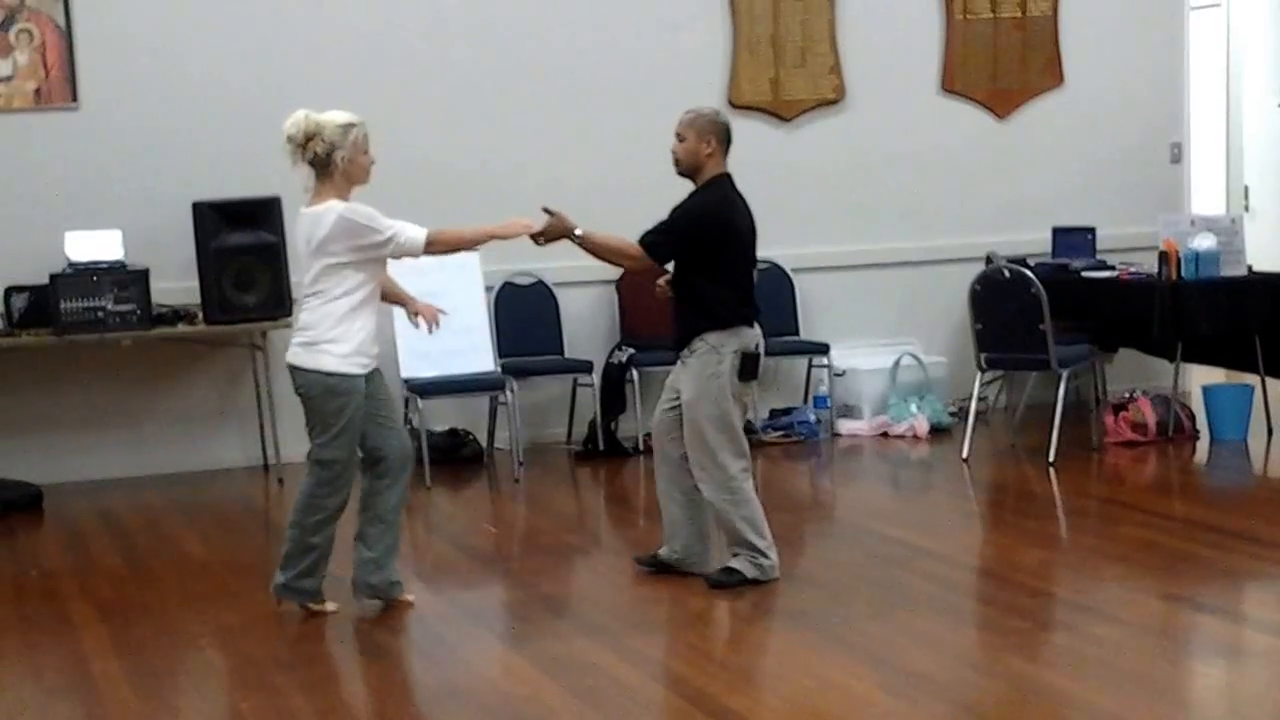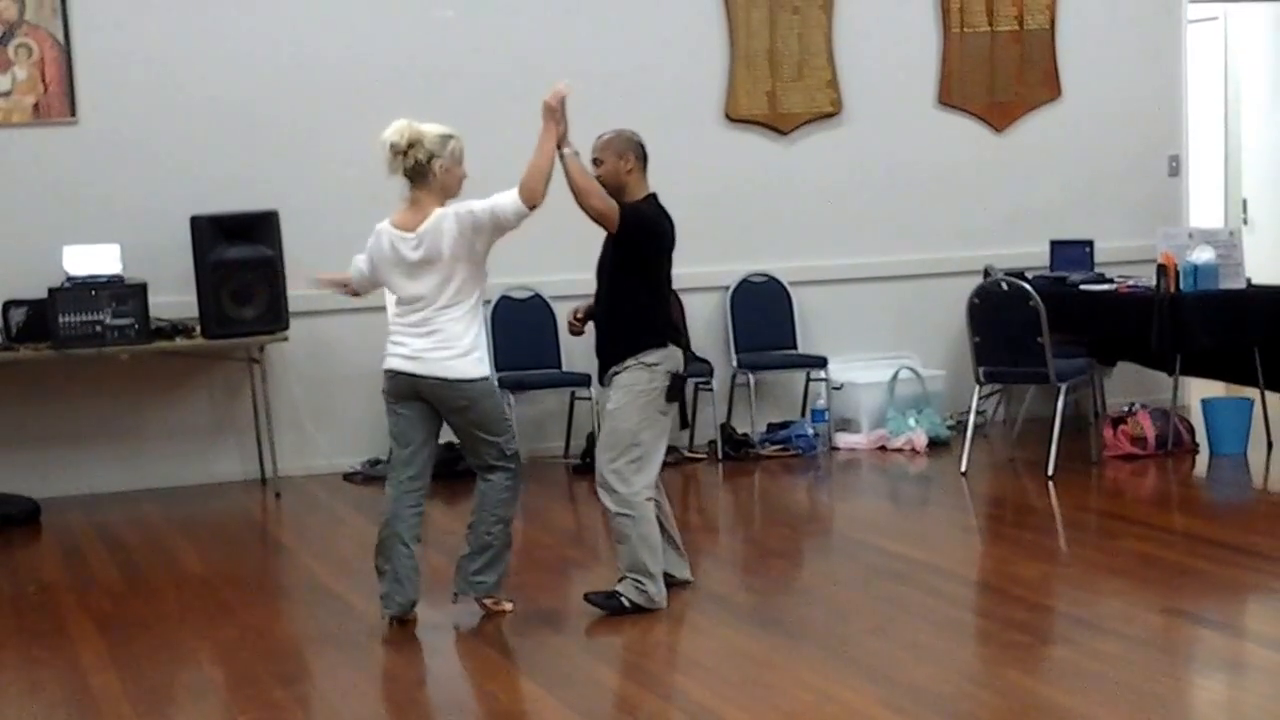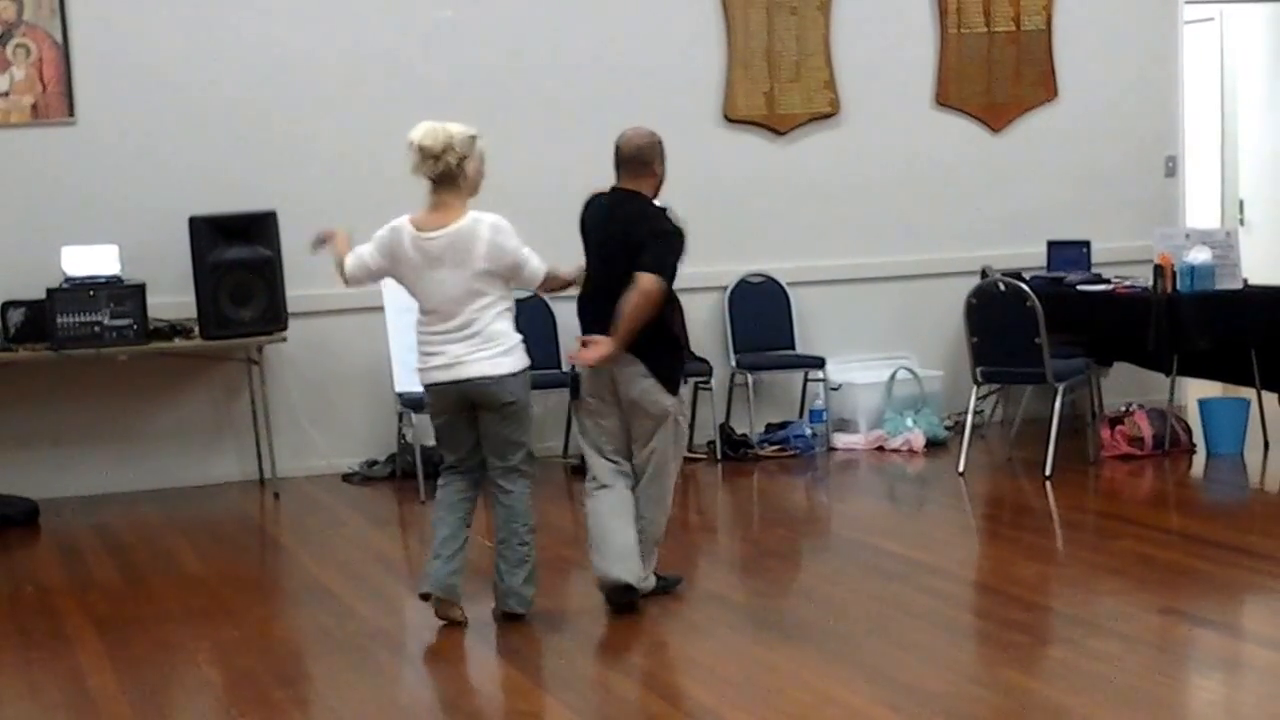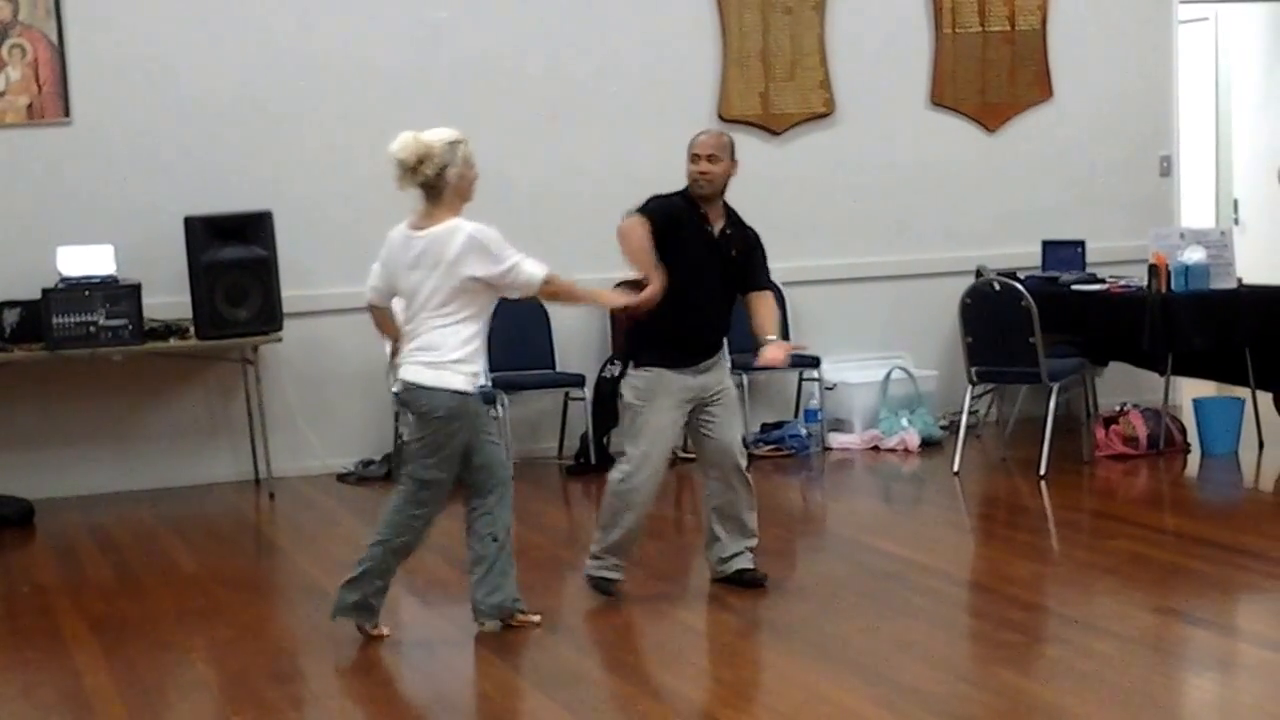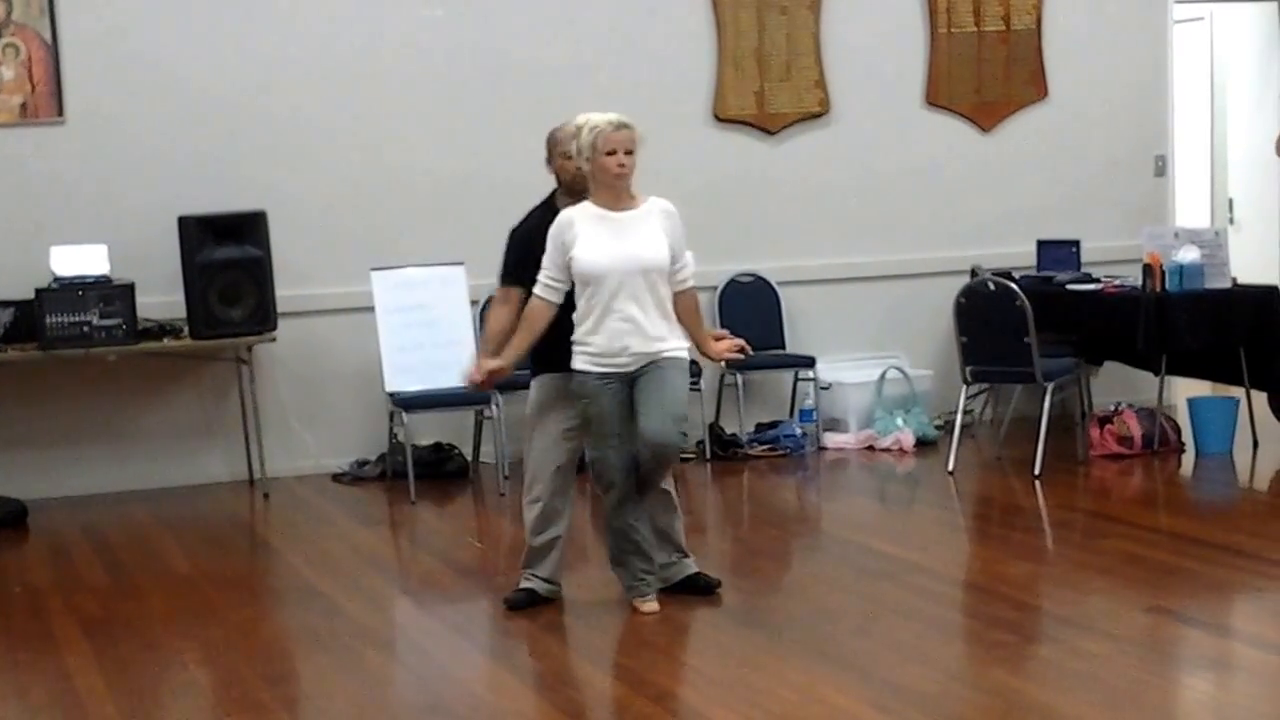
dt=1s
person 1, frame 1
left shoulder: (321, 215)
right shoulder: (345, 218)
left elbow: (368, 274)
right elbow: (429, 242)
left wrist: (409, 302)
right wrist: (499, 230)
left hip: (350, 364)
right hip: (329, 366)
left knee: (392, 458)
right knee: (334, 471)
left ankle: (376, 576)
right ankle: (298, 584)
person 1, frame 2
left shoulder: (385, 233)
right shoulder: (463, 222)
left elbow: (357, 281)
right elbow: (531, 195)
left wrist: (331, 280)
right wrist: (550, 128)
left hip: (403, 373)
right hip: (457, 374)
left knee: (406, 480)
right knee: (500, 465)
left ankle: (398, 597)
right ankle: (480, 582)
person 1, frame 3
left shoulder: (399, 234)
right shoulder: (489, 228)
left elbow: (351, 270)
right elbow: (542, 281)
left wrist: (338, 240)
right wrist: (577, 278)
left hip: (441, 376)
right hip: (501, 372)
left knee: (458, 473)
right knee: (509, 476)
left ankle: (442, 579)
right ankle: (514, 594)
person 1, frame 4
left shoulder: (400, 238)
right shoulder: (471, 238)
left elbow: (376, 303)
right elbow: (539, 282)
right wrist: (600, 297)
left hip: (445, 383)
right hip: (446, 387)
left knee: (491, 480)
right knee: (421, 496)
left ankle: (498, 600)
right ankle: (359, 599)
person 1, frame 5
left shoulder: (663, 214)
right shoulder: (570, 223)
left elbow: (682, 288)
right elbow: (546, 298)
left wrist: (706, 344)
right wrist: (507, 357)
left hip: (661, 355)
right hip: (597, 366)
left knee: (660, 439)
right knee: (616, 476)
right ankle: (638, 582)
person 2, frame 1
left shoulder: (707, 207)
right shoulder: (723, 202)
left elbow: (638, 256)
left wrist: (573, 232)
right wrist: (679, 279)
left hip: (718, 347)
right hip: (705, 346)
left knee: (718, 460)
right knee: (670, 440)
left ankle: (756, 559)
right ankle: (685, 549)
person 2, frame 2
left shoulder: (650, 221)
right shoulder: (626, 227)
left elbow: (596, 208)
left wrist: (564, 146)
right wrist: (590, 310)
left hip: (645, 366)
right hip: (626, 365)
left knee: (620, 478)
right knee: (636, 476)
left ankle: (643, 587)
right ankle: (669, 564)
person 2, frame 3
left shoulder: (598, 210)
right shoulder: (661, 229)
right elbow: (647, 289)
right wrist: (617, 342)
left hip: (597, 365)
right hip: (648, 367)
left knee: (606, 477)
right knee: (653, 481)
left ankle: (619, 572)
right ankle: (638, 575)
person 2, frame 4
left shoulder: (744, 236)
right shoulder: (668, 211)
left elbow: (759, 294)
right elbow: (631, 226)
left wrist: (771, 338)
right wrist: (654, 276)
left hip: (711, 366)
right hip: (657, 367)
left knee: (729, 464)
right knee: (639, 469)
left ankle: (732, 557)
right ankle: (605, 562)
person 2, frame 5
right shoulder: (534, 229)
right elbow: (509, 300)
right wrist: (488, 356)
right hip: (558, 374)
right knee: (546, 481)
left ankle: (674, 567)
right ankle: (540, 578)
